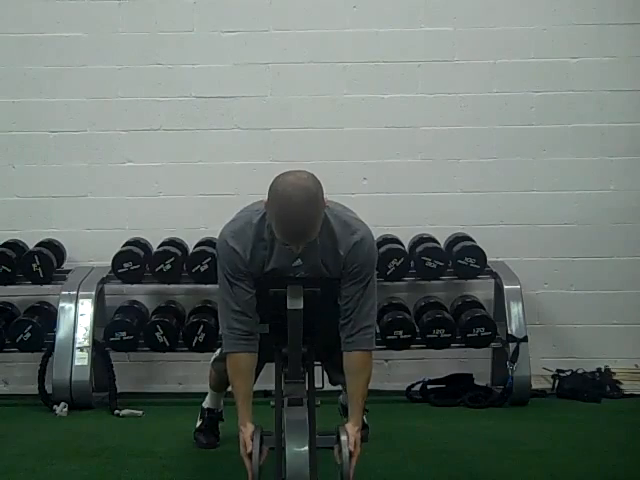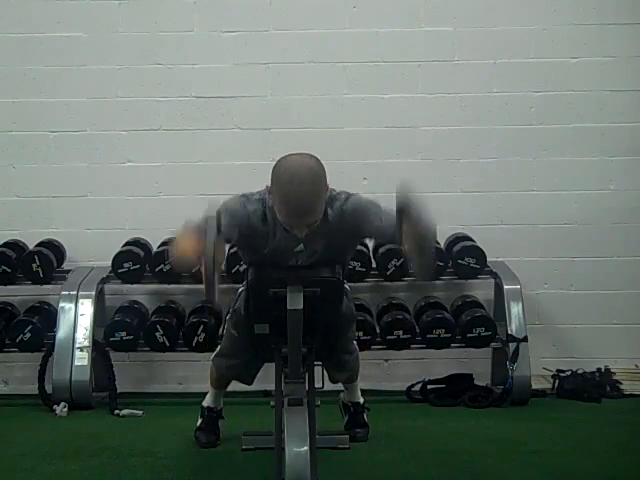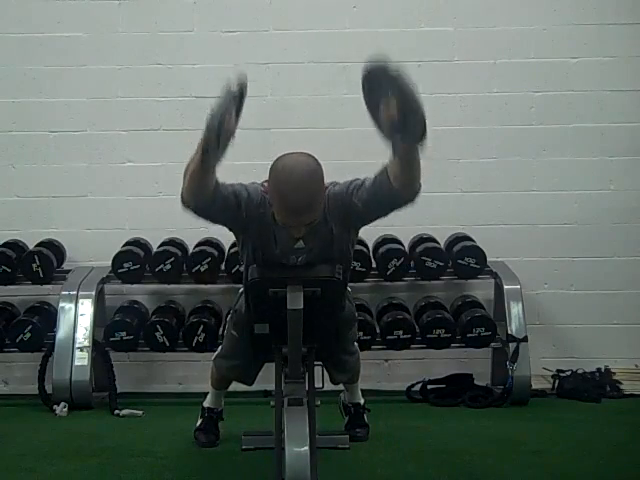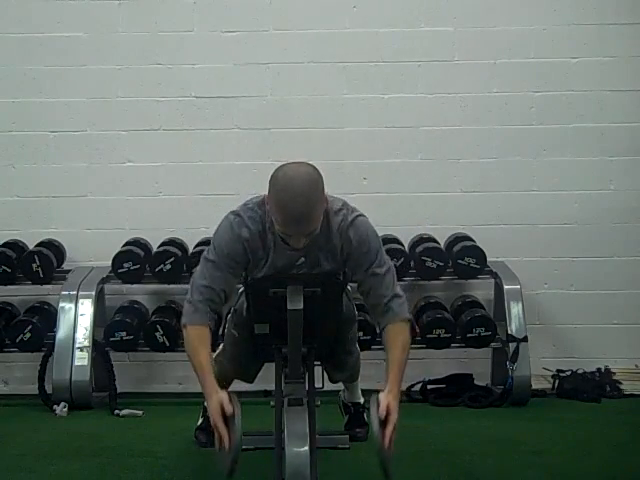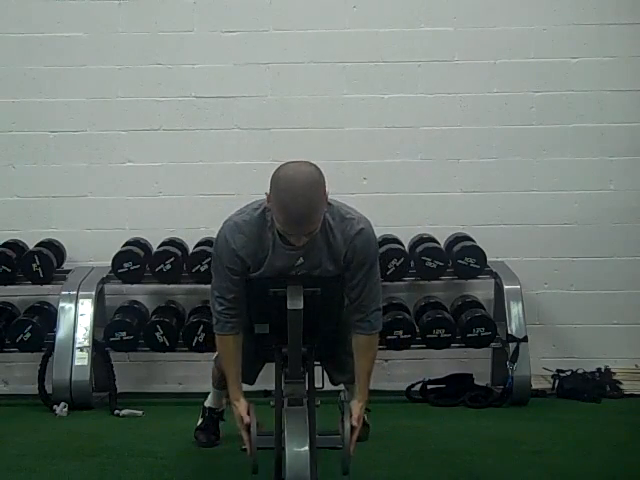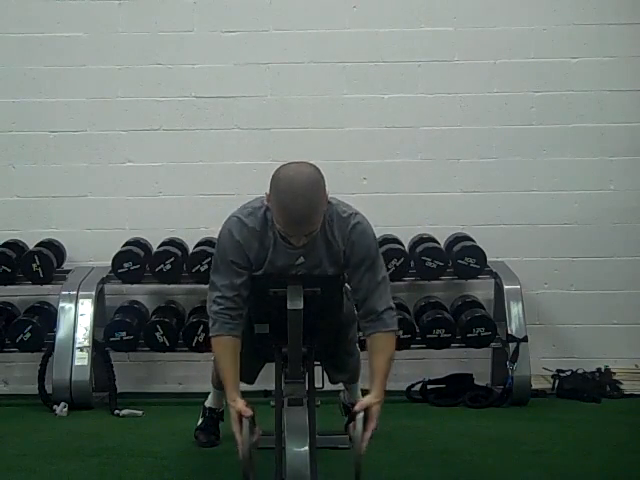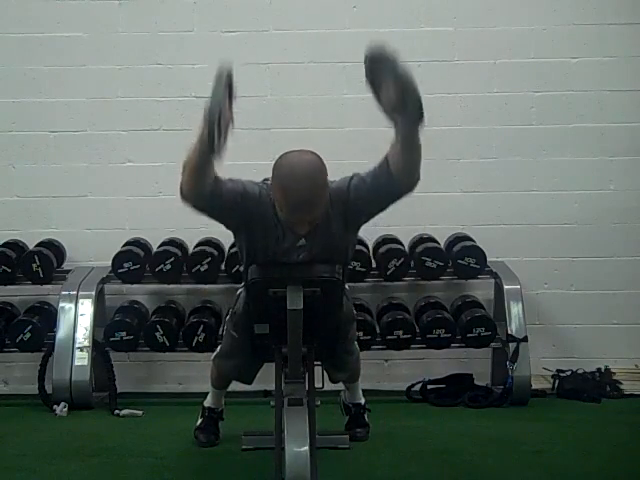
dt=0.5s
person 1, frame 1
left shoulder: (355, 238)
right shoulder: (237, 238)
left elbow: (358, 332)
right elbow: (239, 332)
left wrist: (354, 419)
right wrist: (245, 421)
right hip: (259, 307)
right knee: (228, 358)
left ankle: (348, 404)
right ankle: (211, 407)
person 1, frame 2
left shoulder: (347, 211)
right shoulder: (247, 211)
left elbow: (393, 225)
right elbow: (189, 243)
right wrist: (194, 247)
left knee: (345, 359)
right knee: (229, 359)
left ankle: (353, 400)
right ankle: (212, 405)
person 1, frame 3
left shoulder: (344, 204)
right shoulder: (249, 206)
left elbow: (404, 189)
right elbow: (194, 198)
left wrist: (401, 137)
right wrist: (209, 147)
left knee: (345, 363)
right knee: (230, 363)
left ankle: (353, 401)
right ankle: (212, 407)
person 1, frame 4
left shoulder: (352, 226)
right shoulder: (238, 227)
left elbow: (389, 304)
right elbow: (199, 305)
left wrist: (393, 387)
right wrist: (211, 389)
left knee: (345, 360)
right knee: (231, 360)
left ankle: (352, 400)
right ankle: (209, 406)
person 1, frame 5
left shoulder: (355, 232)
right shoulder: (236, 234)
left elbow: (366, 317)
right elbow: (226, 316)
left wrist: (361, 398)
right wrist: (236, 396)
left knee: (347, 362)
right knee: (230, 360)
left ankle: (348, 397)
right ankle: (213, 405)
person 1, frame 6
left shoulder: (353, 228)
right shoulder: (240, 229)
left elbow: (378, 310)
right elbow: (225, 312)
left wrist: (377, 391)
right wrist: (232, 396)
left knee: (345, 363)
right knee: (232, 359)
left ankle: (352, 399)
right ankle: (214, 405)
person 1, frame 7
left shoulder: (346, 200)
right shoulder: (250, 202)
left elbow: (403, 177)
right elbow: (192, 192)
left wrist: (406, 120)
right wrist: (209, 133)
left knee: (346, 365)
right knee: (227, 362)
left ankle: (354, 401)
right ankle: (213, 406)
